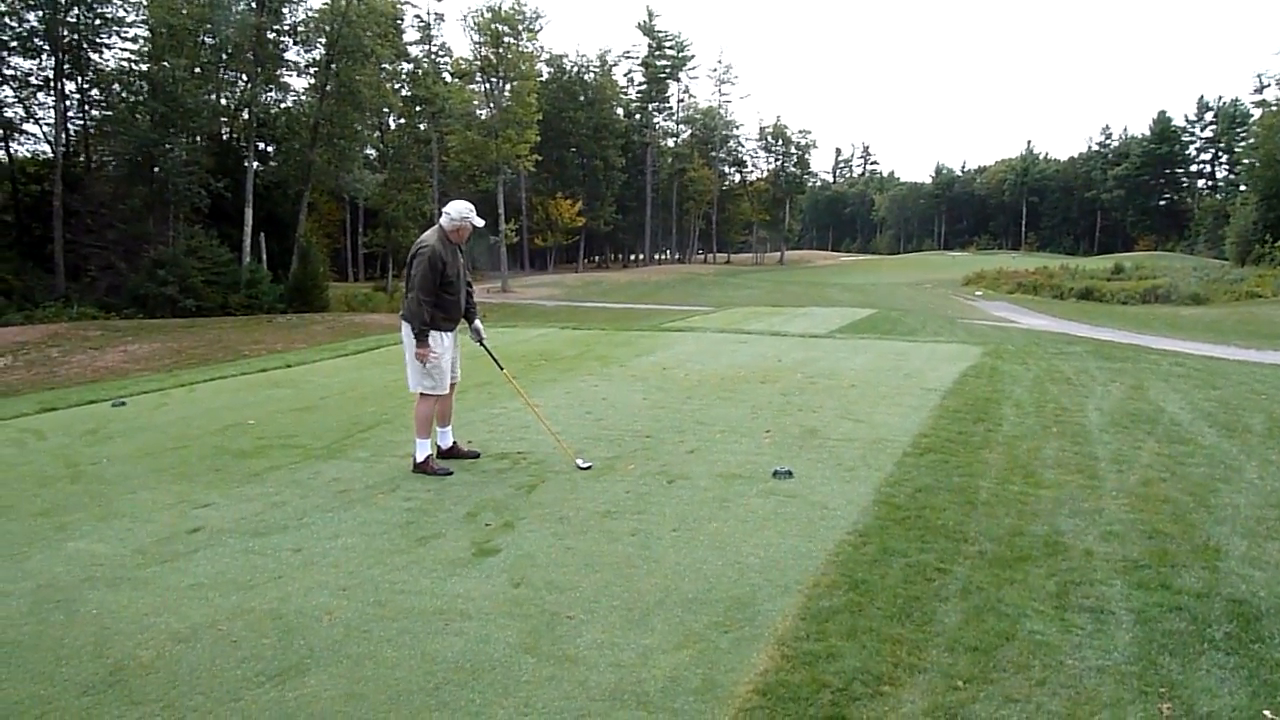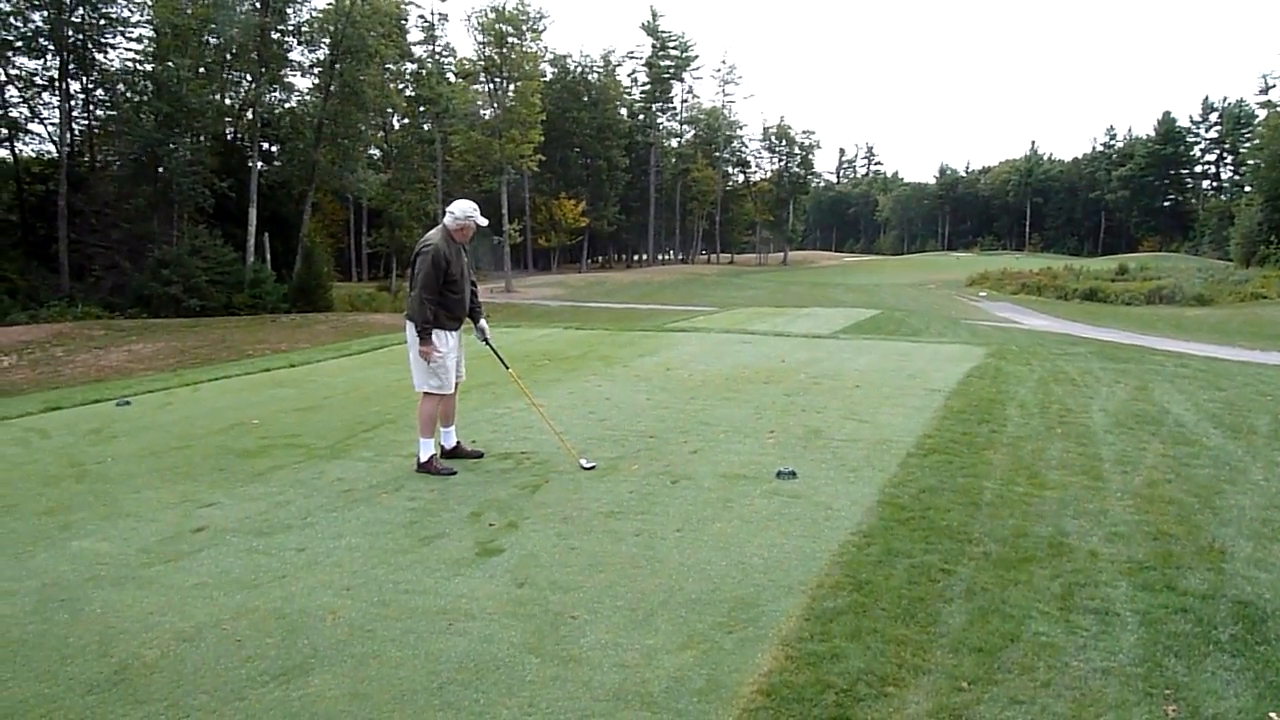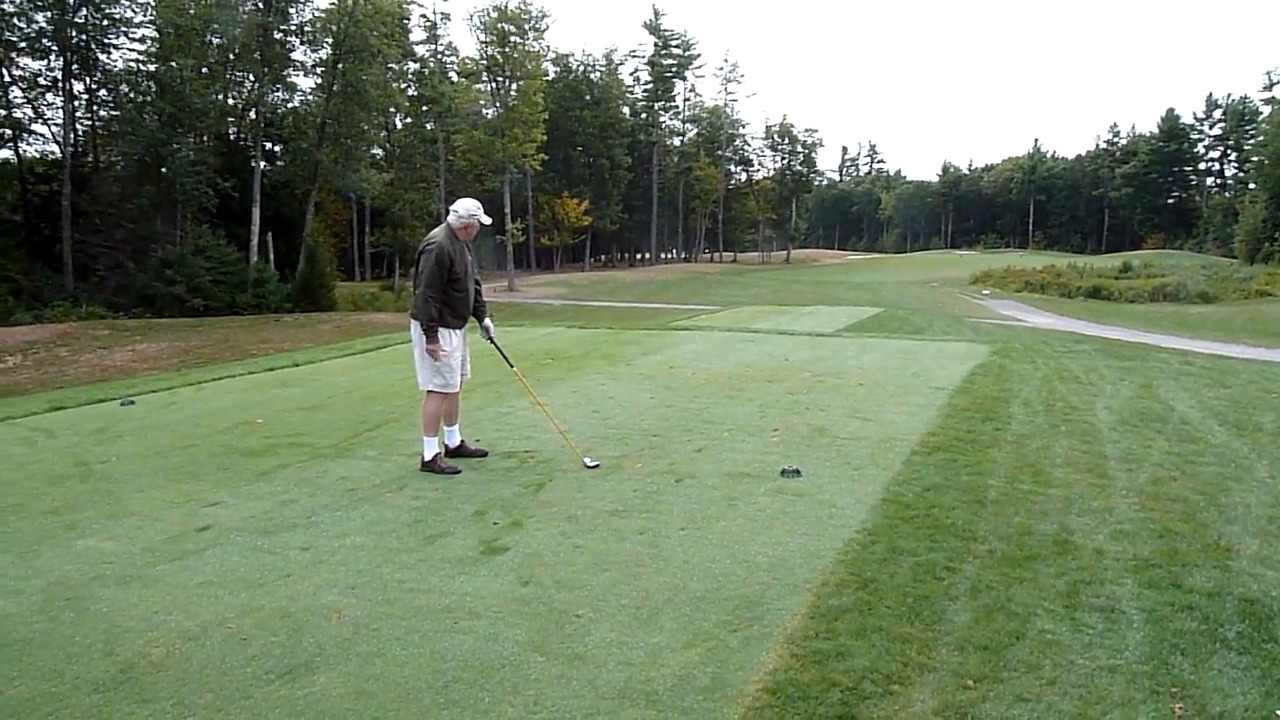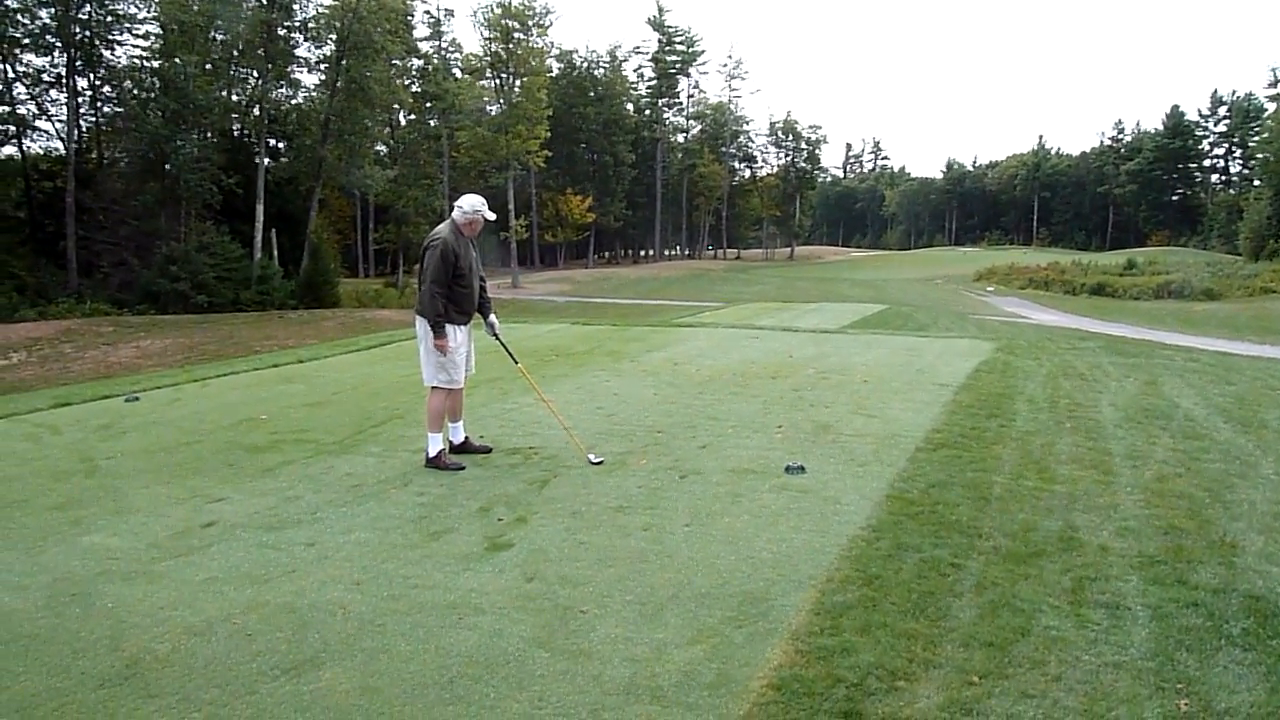
dt=0.1s
person 1, frame 1
left shoulder: (453, 245)
right shoulder: (430, 249)
left elbow: (464, 285)
right elbow: (418, 297)
left wrist: (473, 318)
right wrist: (421, 339)
left hip: (446, 328)
right hip: (428, 332)
left knee: (447, 386)
right knee: (430, 391)
left ankle: (446, 444)
right ankle: (422, 457)
person 1, frame 2
left shoulder: (457, 245)
right shoulder: (433, 248)
left elbow: (469, 285)
right elbow: (421, 296)
left wrist: (478, 317)
right wrist: (424, 337)
left hip: (451, 328)
right hip: (433, 331)
left knee: (451, 386)
right knee: (434, 390)
left ankle: (449, 444)
right ankle: (426, 457)
person 1, frame 3
left shoulder: (461, 243)
right shoulder: (437, 246)
left elbow: (473, 283)
right elbow: (426, 294)
left wrist: (482, 316)
right wrist: (431, 335)
left hip: (455, 326)
right hip: (437, 329)
left knee: (454, 385)
right knee: (438, 388)
left ankle: (453, 443)
right ankle: (430, 455)
person 1, frame 4
left shoulder: (465, 239)
right shoulder: (442, 242)
left elbow: (478, 280)
right elbow: (432, 290)
left wrist: (487, 312)
right wrist: (438, 331)
left hip: (460, 322)
right hip: (442, 325)
left knee: (458, 382)
right knee: (442, 385)
left ankle: (457, 439)
right ankle: (434, 451)
